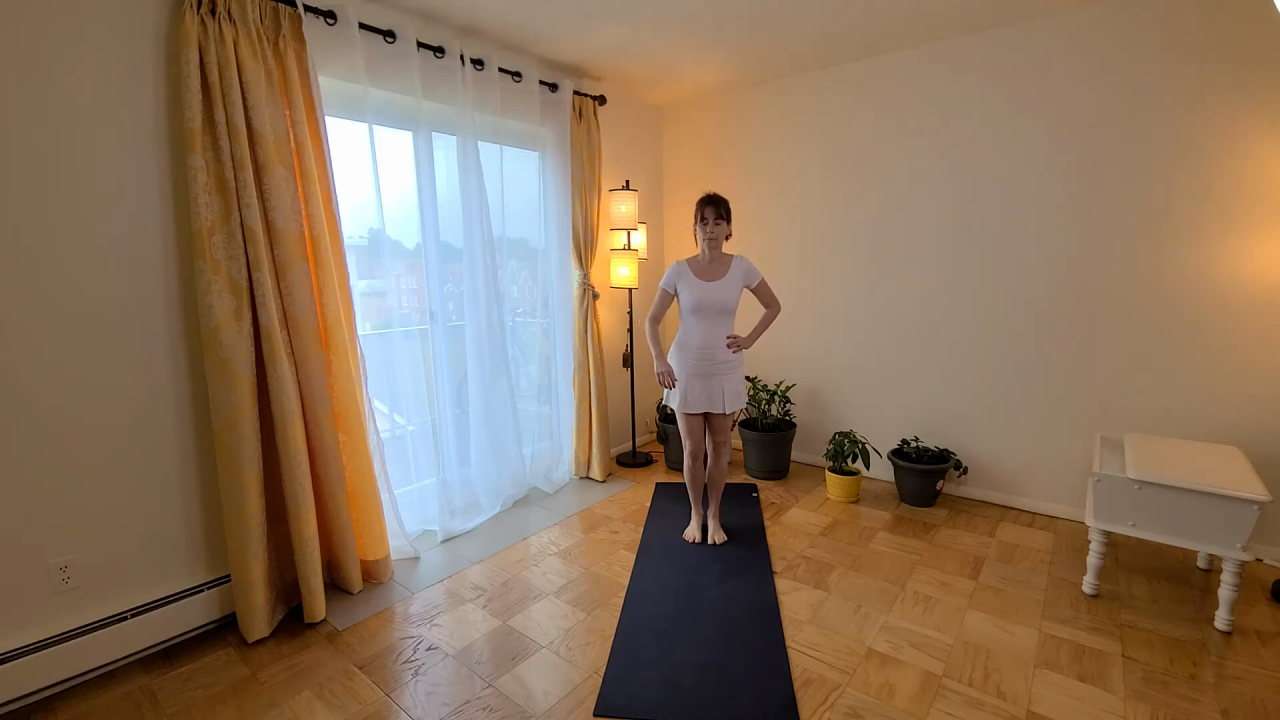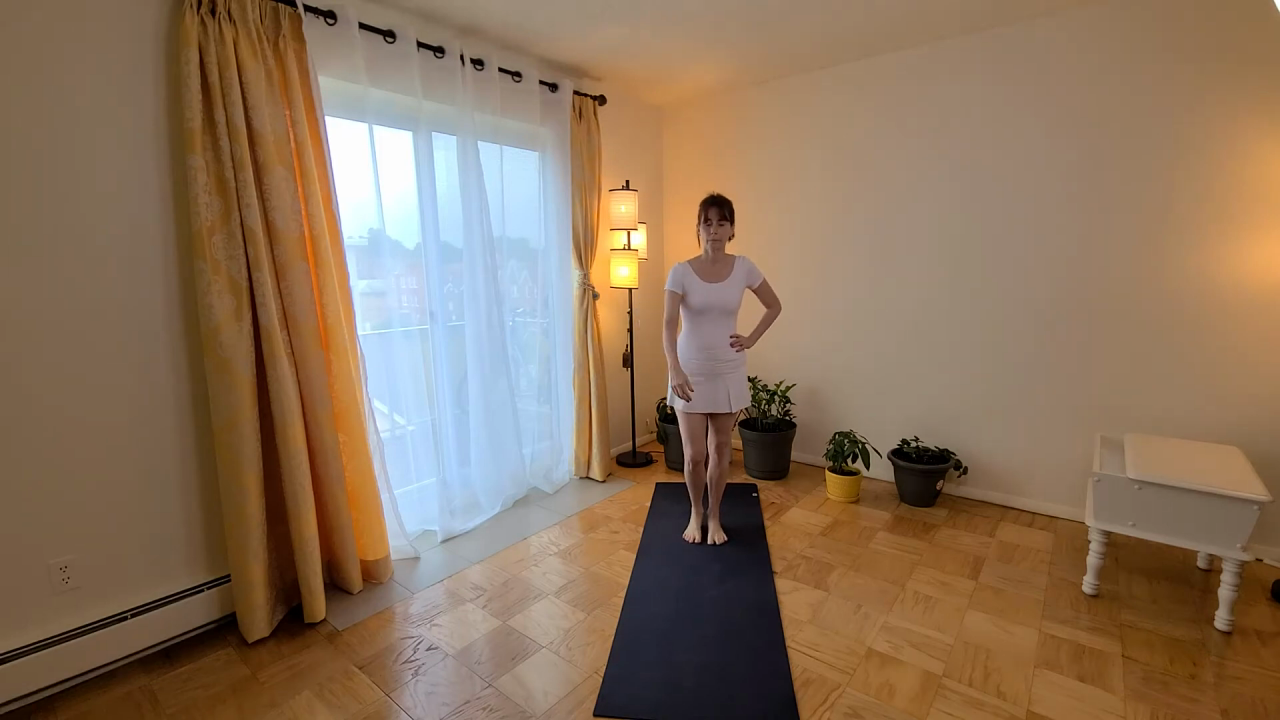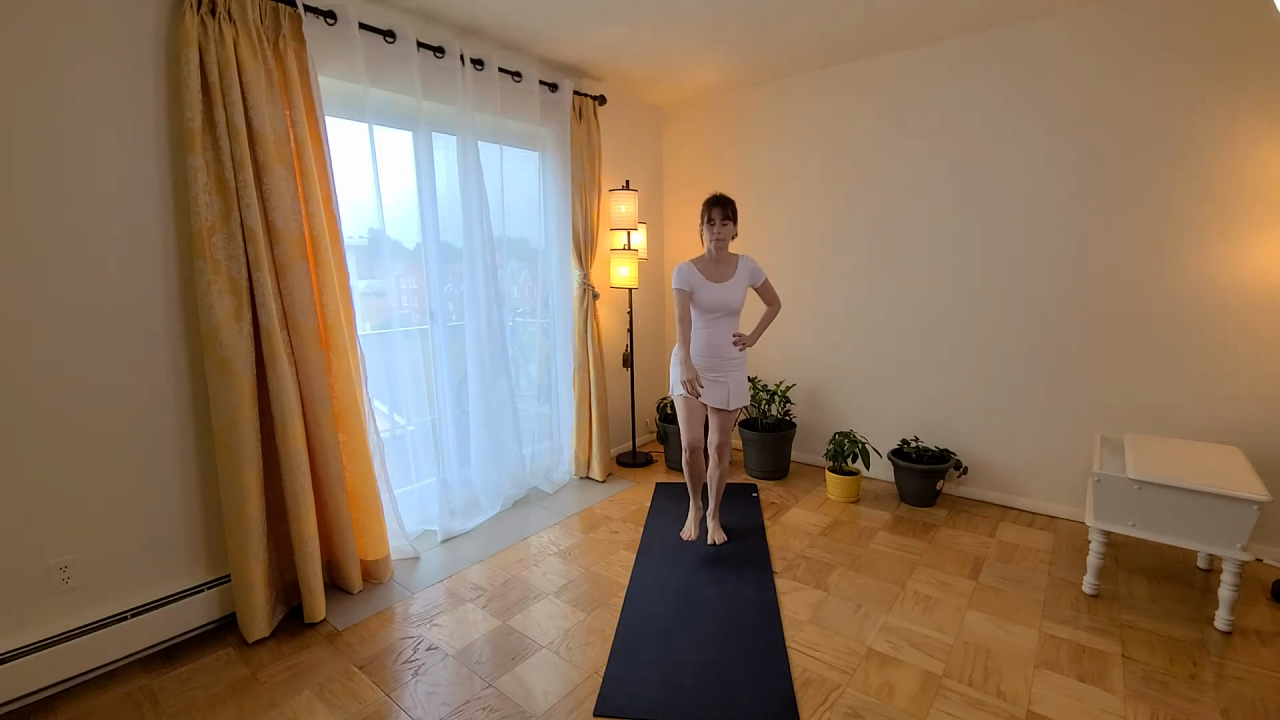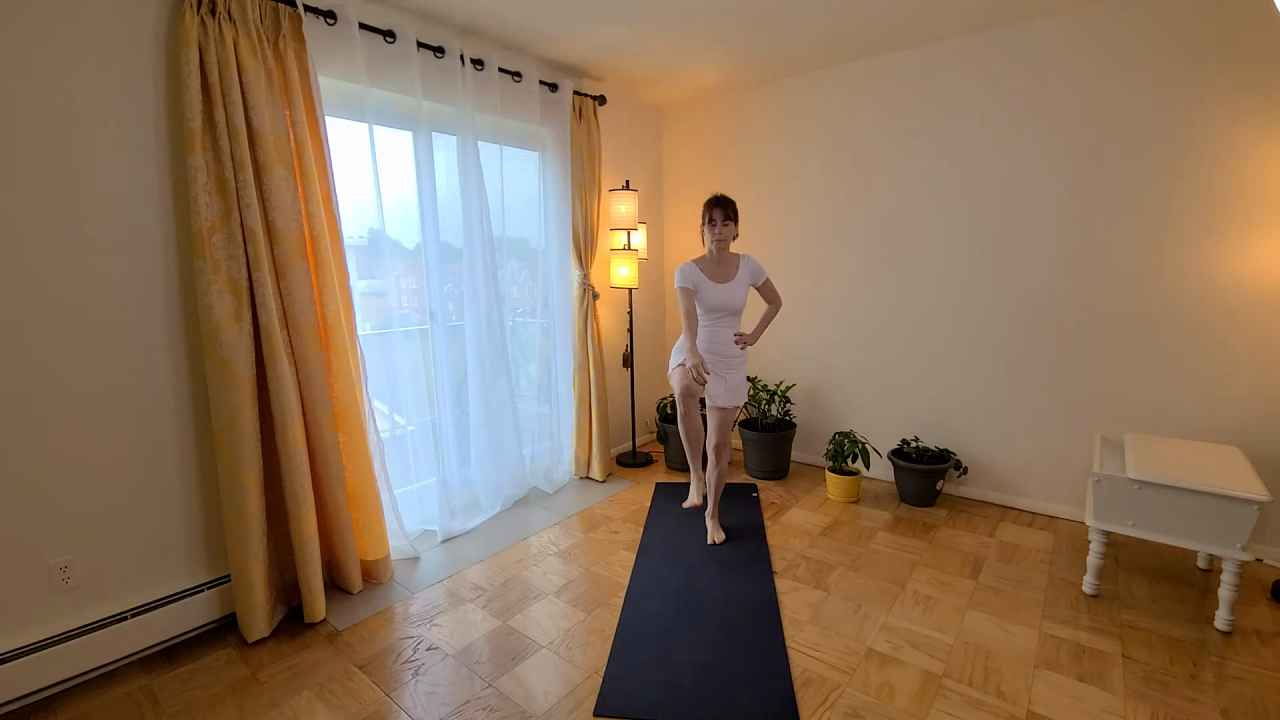
dt=0.2s
person 1, frame 1
left shoulder: (741, 268)
right shoulder: (678, 271)
left elbow: (773, 307)
right elbow: (653, 321)
left wrist: (750, 340)
right wrist: (659, 360)
left hip: (725, 372)
right hip: (686, 372)
left knee: (719, 447)
right knee: (693, 451)
left ankle: (714, 515)
right ankle: (696, 514)
person 1, frame 2
left shoulder: (744, 268)
right shoulder: (681, 272)
left elbow: (774, 306)
right elbow: (670, 324)
left wrist: (752, 339)
right wrist: (675, 369)
left hip: (728, 373)
right hip: (690, 372)
left knee: (720, 448)
right knee: (695, 455)
left ankle: (714, 515)
right ankle: (695, 513)
person 1, frame 3
left shoulder: (746, 267)
right shoulder: (685, 271)
left elbow: (774, 304)
right elbow: (682, 320)
left wrist: (753, 337)
right wrist: (687, 364)
left hip: (729, 368)
right hip: (691, 365)
left knee: (720, 445)
right knee: (692, 443)
left ankle: (713, 515)
right ankle: (694, 505)
person 1, frame 4
left shoulder: (748, 266)
right shoulder: (688, 271)
left elbow: (775, 302)
right elbow: (688, 315)
left wrist: (754, 336)
right wrist: (692, 353)
left hip: (729, 365)
right hip: (691, 358)
left knee: (719, 444)
right knee: (685, 389)
left ankle: (712, 515)
right ankle: (697, 479)
